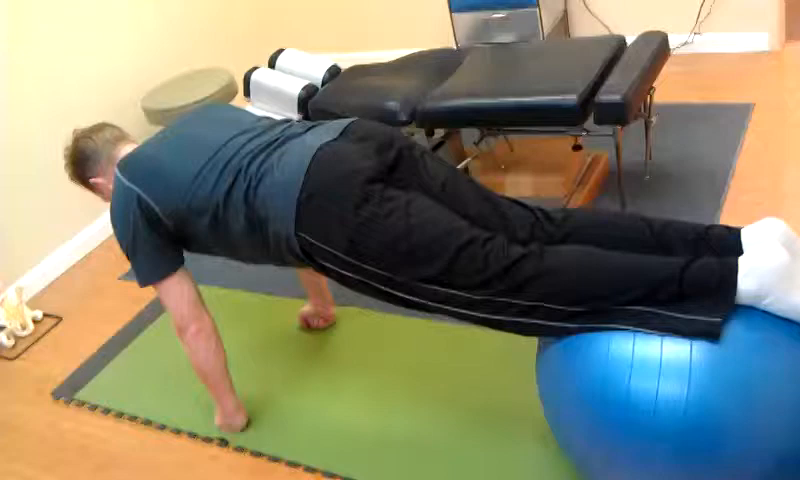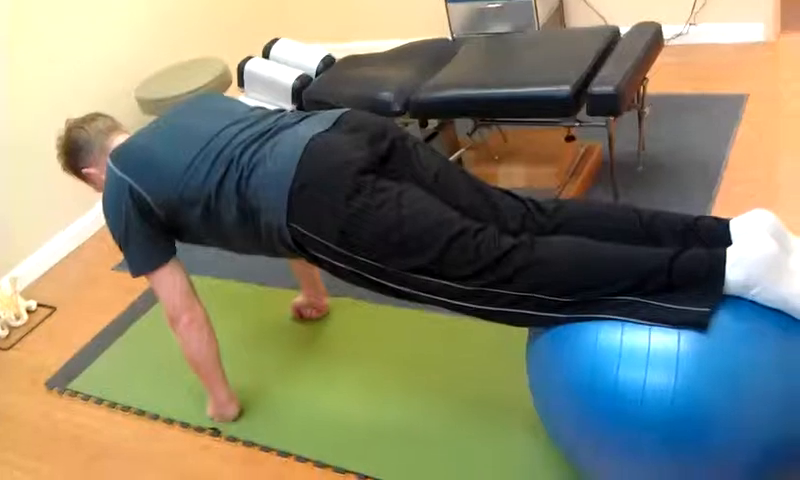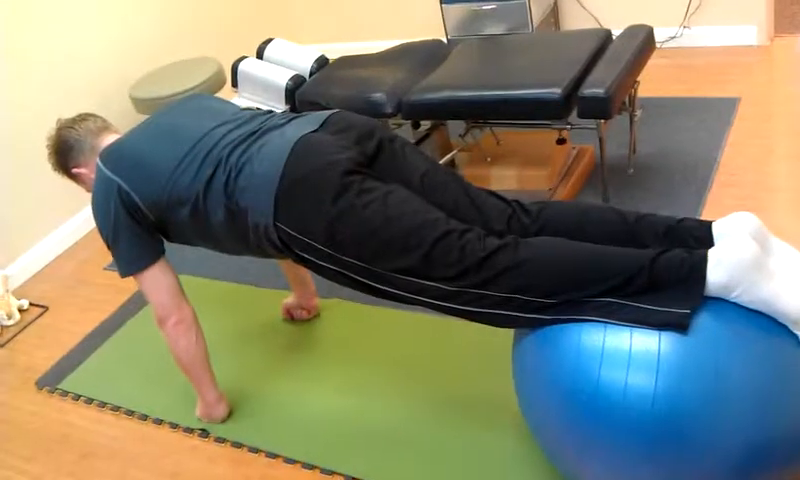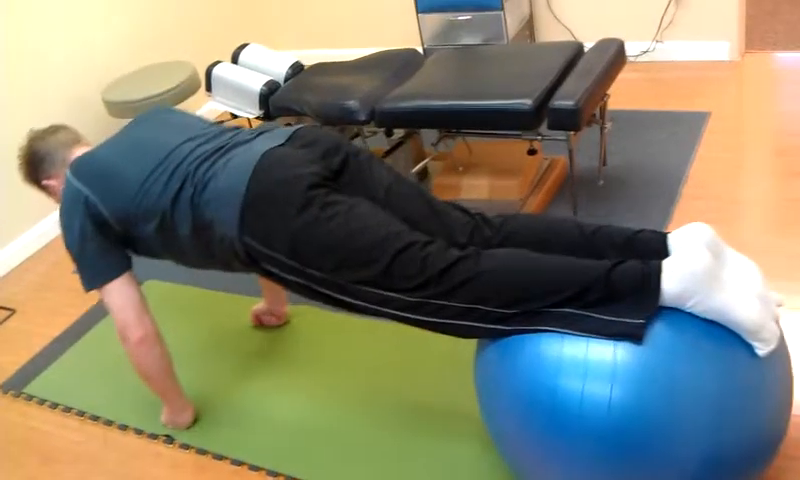
dt=0.4s
person 1, frame 1
left shoulder: (130, 204)
right shoulder: (198, 117)
left elbow: (192, 323)
left wrist: (229, 410)
right wrist: (320, 302)
left hip: (333, 205)
right hip: (360, 137)
left knee: (511, 281)
right knee: (536, 233)
left ankle: (737, 278)
right ankle: (740, 241)
person 1, frame 2
left shoulder: (123, 194)
right shoulder: (195, 105)
left elbow: (184, 314)
left wrist: (221, 401)
right wrist: (312, 290)
left hip: (323, 197)
right hip: (352, 130)
left knee: (502, 271)
right knee: (528, 224)
left ankle: (726, 270)
right ankle: (727, 234)
person 1, frame 3
left shoulder: (111, 193)
right shoulder: (181, 107)
left elbow: (173, 313)
left wrist: (211, 401)
right wrist: (302, 292)
left hip: (312, 196)
right hip: (340, 130)
left knee: (486, 274)
right knee: (510, 224)
left ankle: (708, 274)
right ankle: (714, 236)
person 1, frame 4
left shoulder: (79, 206)
right shoulder: (148, 120)
left elbow: (136, 330)
left wrist: (176, 407)
right wrist: (274, 296)
left hip: (279, 211)
right hip: (307, 144)
left knee: (451, 283)
right knee: (475, 237)
left ankle: (665, 281)
right ankle: (672, 245)
